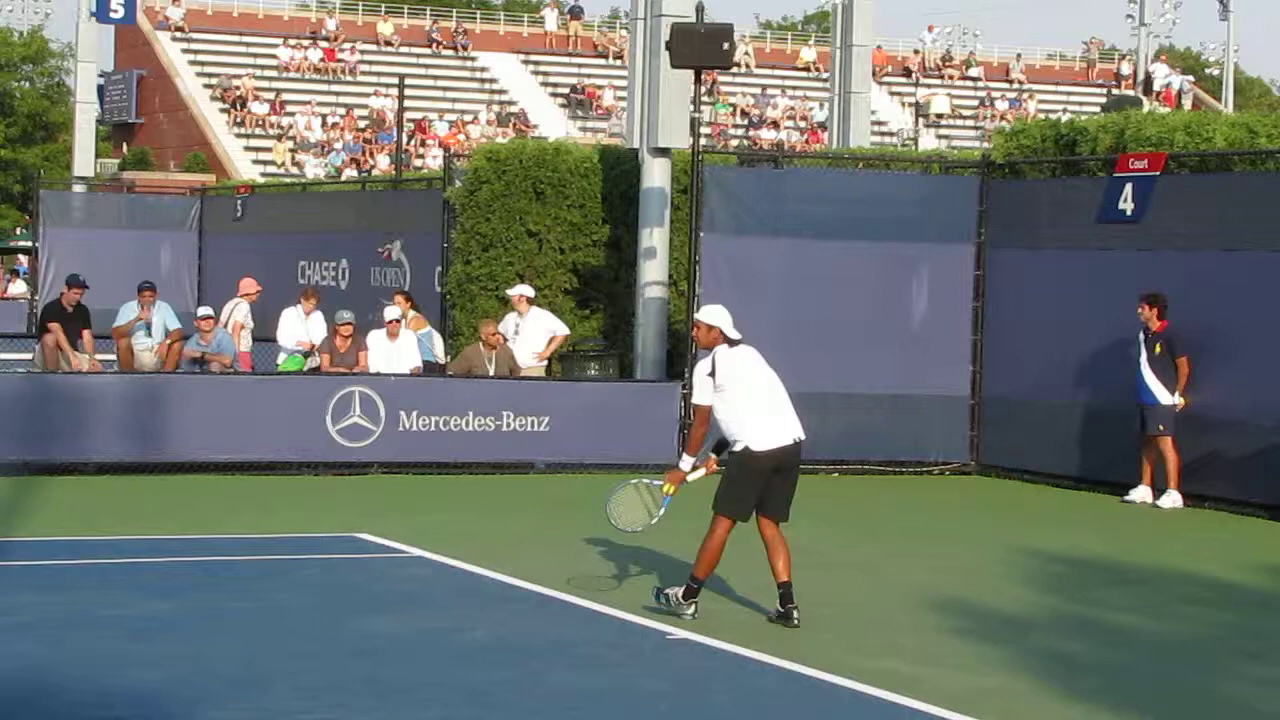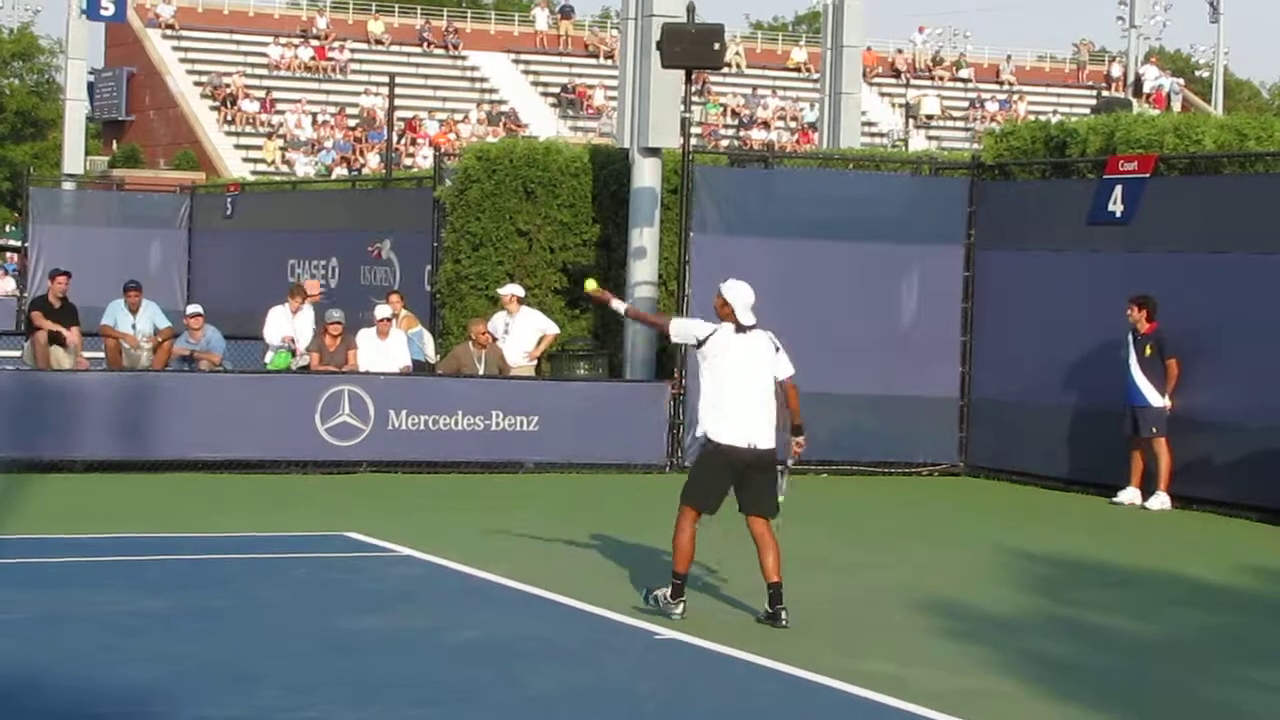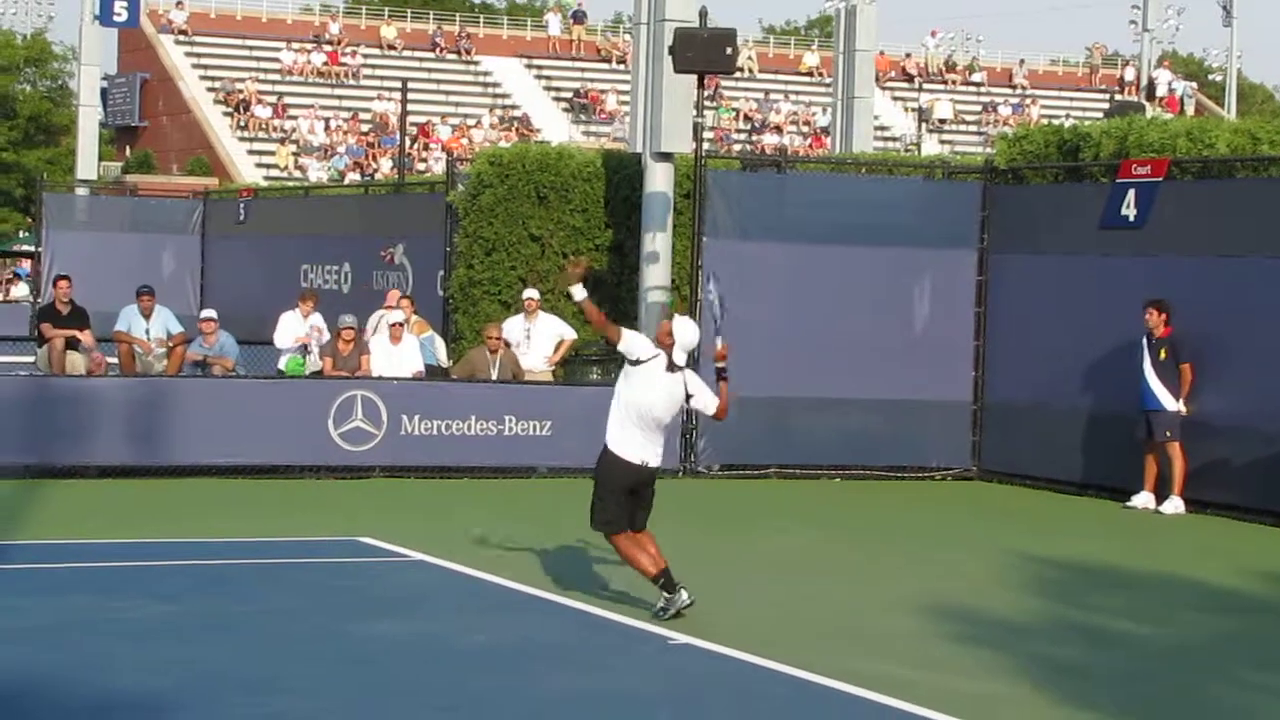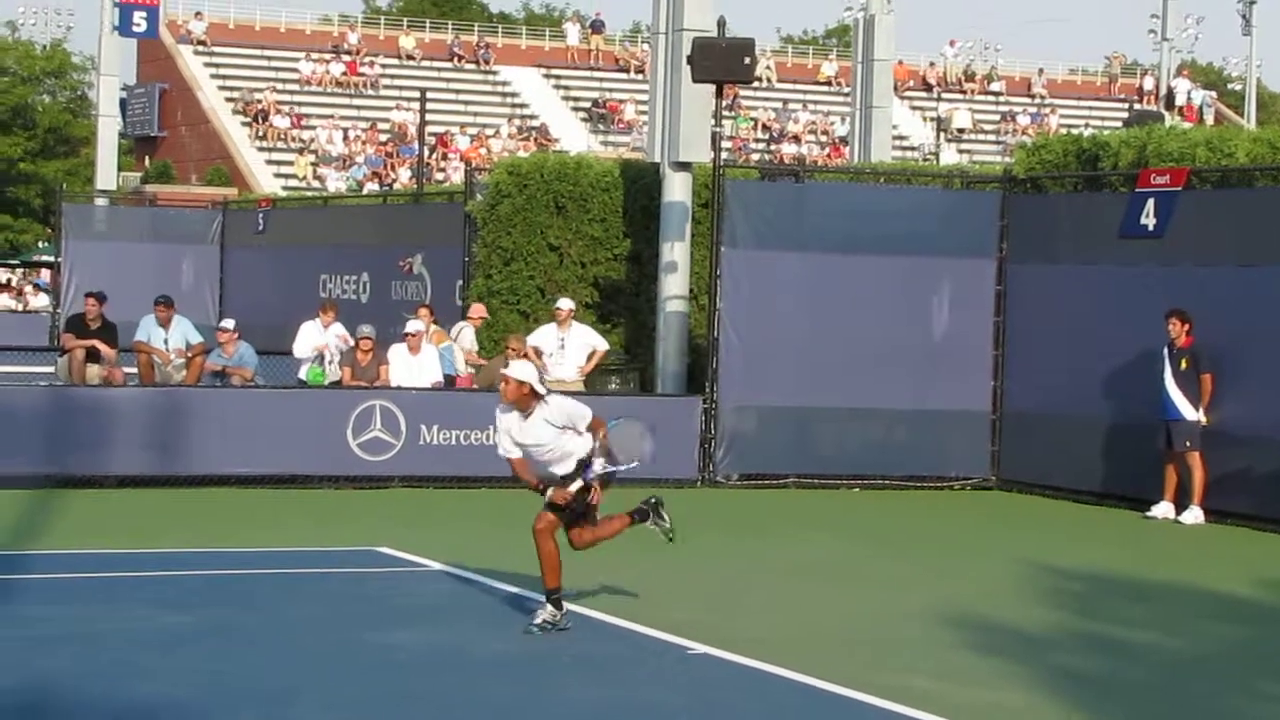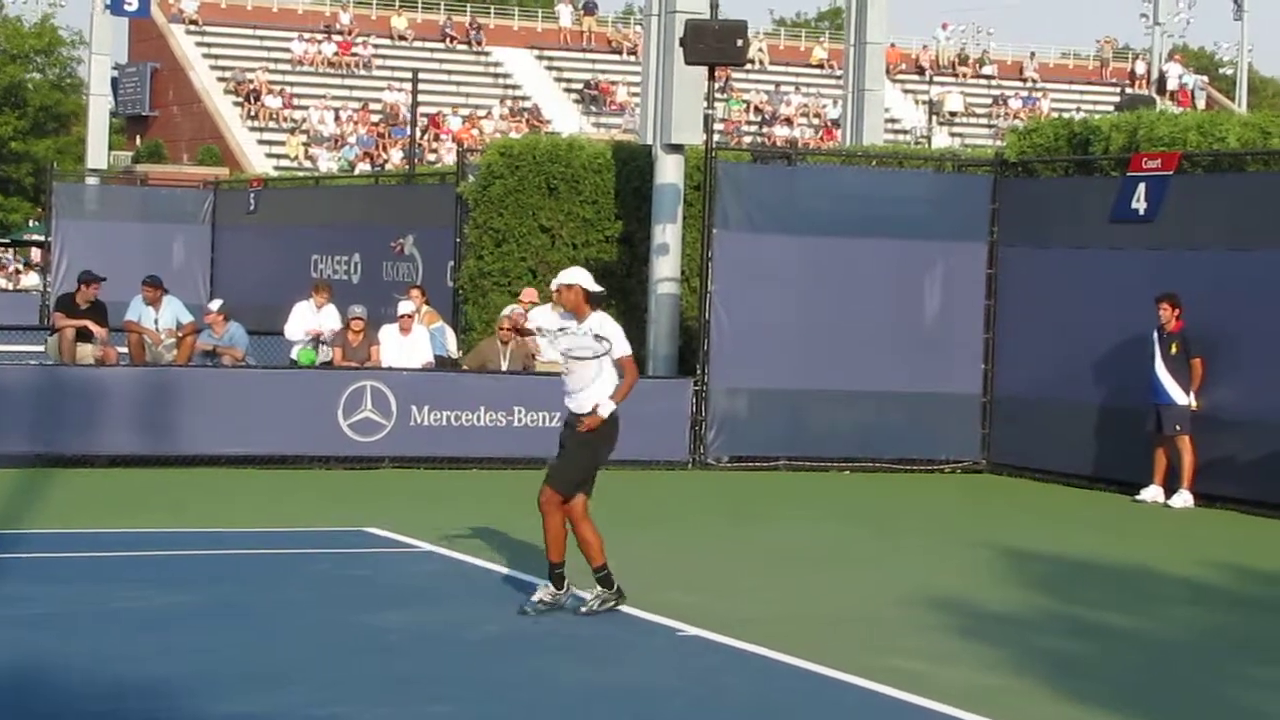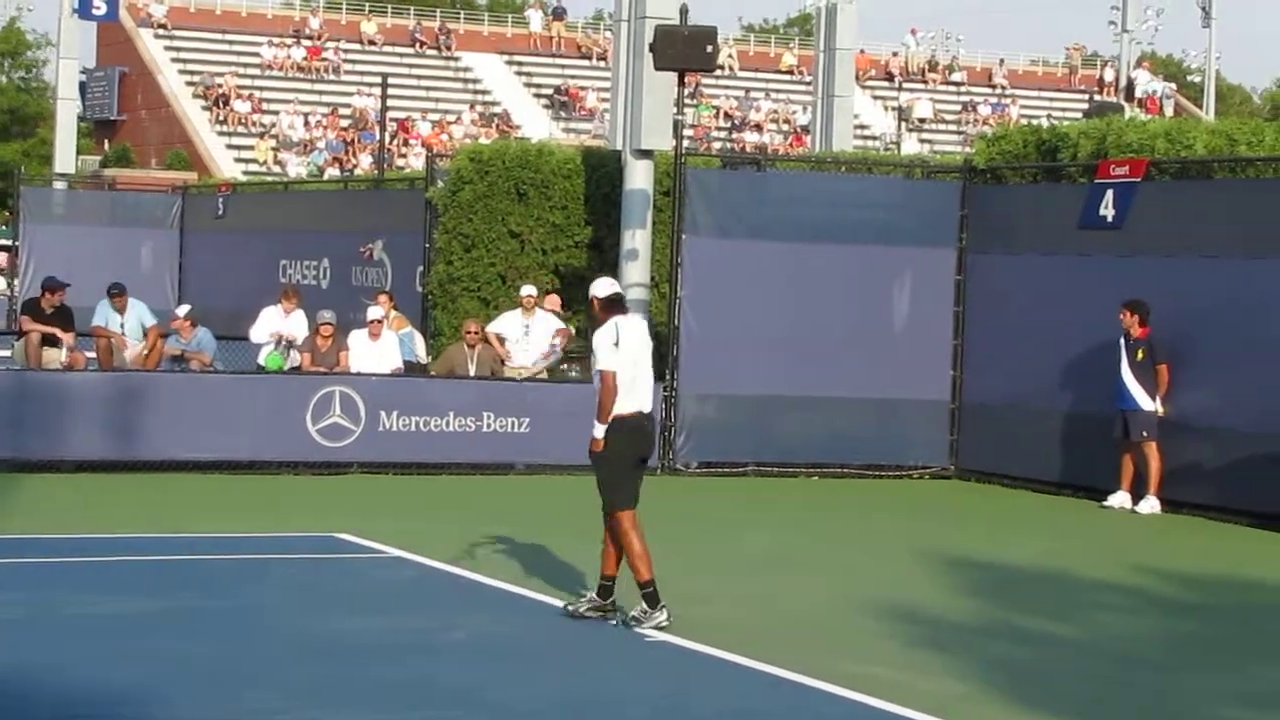
dt=0.7s
person 1, frame 1
left shoulder: (706, 367)
right shoulder: (750, 354)
left elbow: (701, 424)
left wrist: (682, 467)
right wrist: (719, 453)
left hip: (756, 450)
right hip: (789, 444)
left knee: (722, 523)
right knee: (769, 524)
left ankle: (687, 597)
right ankle: (787, 605)
person 1, frame 2
left shoulder: (706, 334)
right shoulder: (769, 341)
left elbow: (659, 321)
right elbow: (791, 392)
left wrist: (614, 302)
right wrist: (797, 433)
left hip: (723, 445)
right hip: (763, 448)
left knee: (689, 514)
right knee: (760, 524)
left ankle: (675, 596)
right ankle: (776, 605)
person 1, frame 3
left shoulder: (645, 355)
right shoulder: (686, 381)
left elbow: (604, 327)
right elbow: (720, 412)
left wrist: (577, 287)
right wrist: (722, 371)
left hip: (617, 461)
right hip: (649, 466)
left knee: (617, 537)
right knee: (638, 532)
left ankle: (672, 591)
right ankle: (674, 587)
person 1, frame 4
left shoulder: (558, 406)
right shoulder: (504, 416)
left elbow: (599, 427)
right elbow: (518, 466)
left wrist: (596, 473)
right wrist: (547, 489)
left hip: (587, 469)
right hip: (562, 477)
left knee: (543, 527)
right knee: (581, 539)
left ankle: (554, 609)
right ankle: (646, 513)
person 1, frame 5
left shoulder: (604, 326)
right shoulder: (567, 322)
left elbow: (631, 373)
left wrist: (604, 411)
left hip: (595, 427)
right hip: (577, 424)
left knee: (548, 499)
right knee: (574, 510)
left ankle: (555, 585)
right ankle: (607, 588)
person 1, frame 6
left shoulder: (605, 334)
right shoulder: (638, 324)
left elbow: (610, 388)
left wrist: (599, 432)
left hip: (620, 430)
right hip: (642, 425)
left knee: (624, 521)
right knee: (614, 516)
left ankle: (653, 607)
right ankle: (604, 596)
person 2, frame 1
left shoulder: (1168, 336)
right shoulder: (1143, 334)
left elbow: (1183, 367)
left wrist: (1178, 395)
right wrist: (1144, 391)
left hip: (1162, 400)
right hip: (1146, 399)
left knee: (1165, 443)
right knee: (1148, 443)
left ankle: (1173, 493)
right ankle: (1145, 488)
person 2, frame 2
left shoulder: (1157, 337)
right shoulder: (1132, 336)
left elbow: (1173, 369)
left wrist: (1166, 396)
right wrist: (1133, 393)
left hip: (1153, 402)
right hip: (1134, 400)
left knee: (1159, 445)
right knee: (1136, 444)
left ankle: (1162, 495)
right ankle: (1134, 490)
person 2, frame 3
left shoulder: (1173, 341)
right shoulder: (1146, 340)
left elbow: (1187, 373)
left wrist: (1180, 401)
right wrist: (1146, 397)
left hip: (1167, 406)
right hip: (1149, 405)
left knee: (1173, 449)
right knee: (1150, 449)
left ankle: (1176, 500)
right ankle: (1147, 495)
person 2, frame 4
left shoulder: (1194, 351)
right shoulder: (1167, 350)
left elbow: (1207, 383)
left wrist: (1201, 410)
right wrist: (1168, 407)
left hip: (1187, 416)
right hip: (1170, 414)
left knee: (1193, 459)
right knee: (1170, 459)
left ankle: (1195, 509)
right ankle: (1167, 504)
person 2, frame 5
left shoulder: (1183, 335)
right shoulder: (1157, 334)
left elbow: (1197, 366)
left wrist: (1191, 394)
right wrist: (1158, 390)
left hip: (1177, 400)
right hip: (1160, 398)
left knee: (1182, 442)
right knee: (1160, 442)
left ankle: (1185, 493)
right ankle: (1156, 488)
person 2, frame 6
left shoulder: (1150, 342)
right shoulder: (1124, 340)
left elbow: (1163, 373)
left wrist: (1157, 400)
right wrist: (1124, 396)
left hip: (1144, 406)
right hip: (1126, 404)
left knee: (1149, 448)
right knee: (1128, 449)
left ankle: (1152, 499)
right ankle: (1124, 494)
